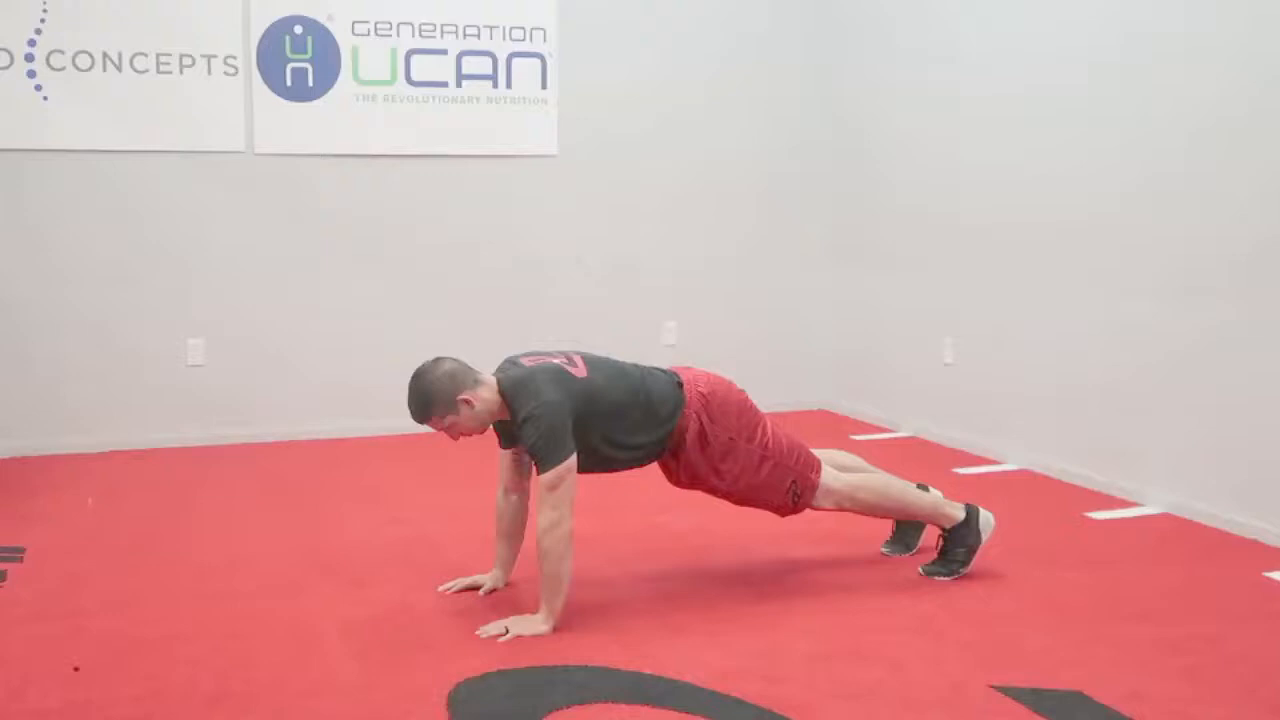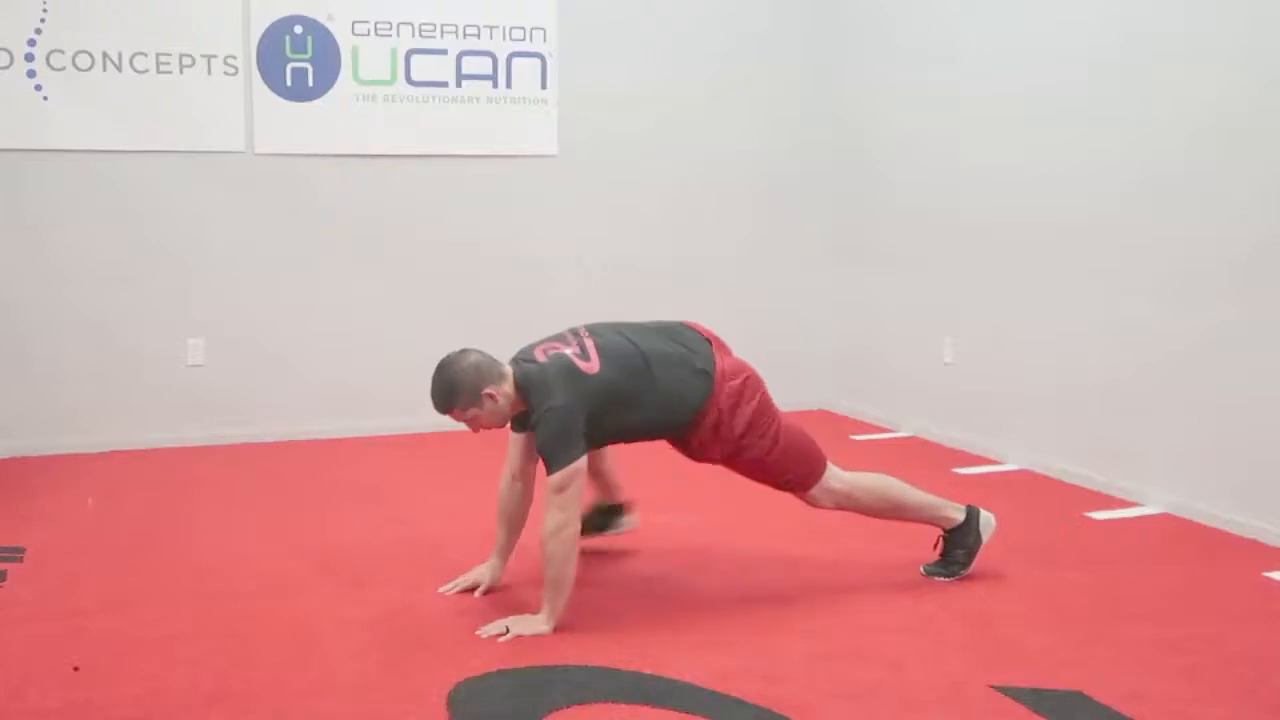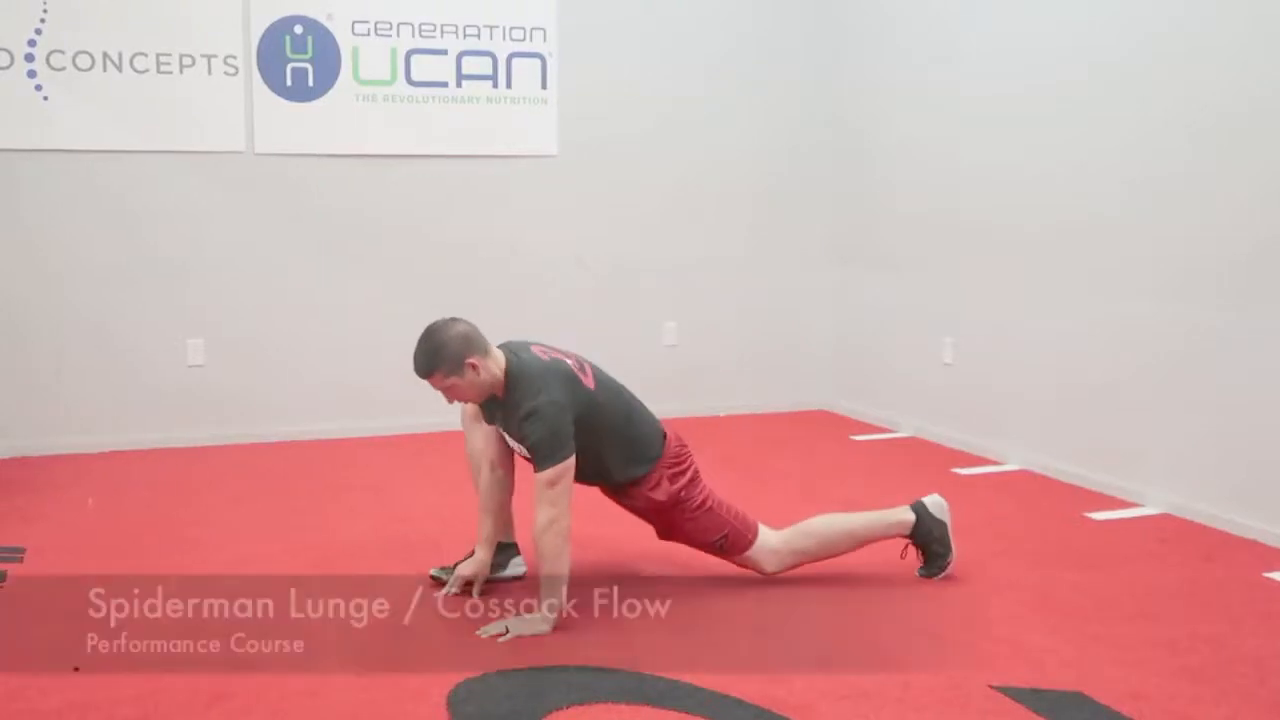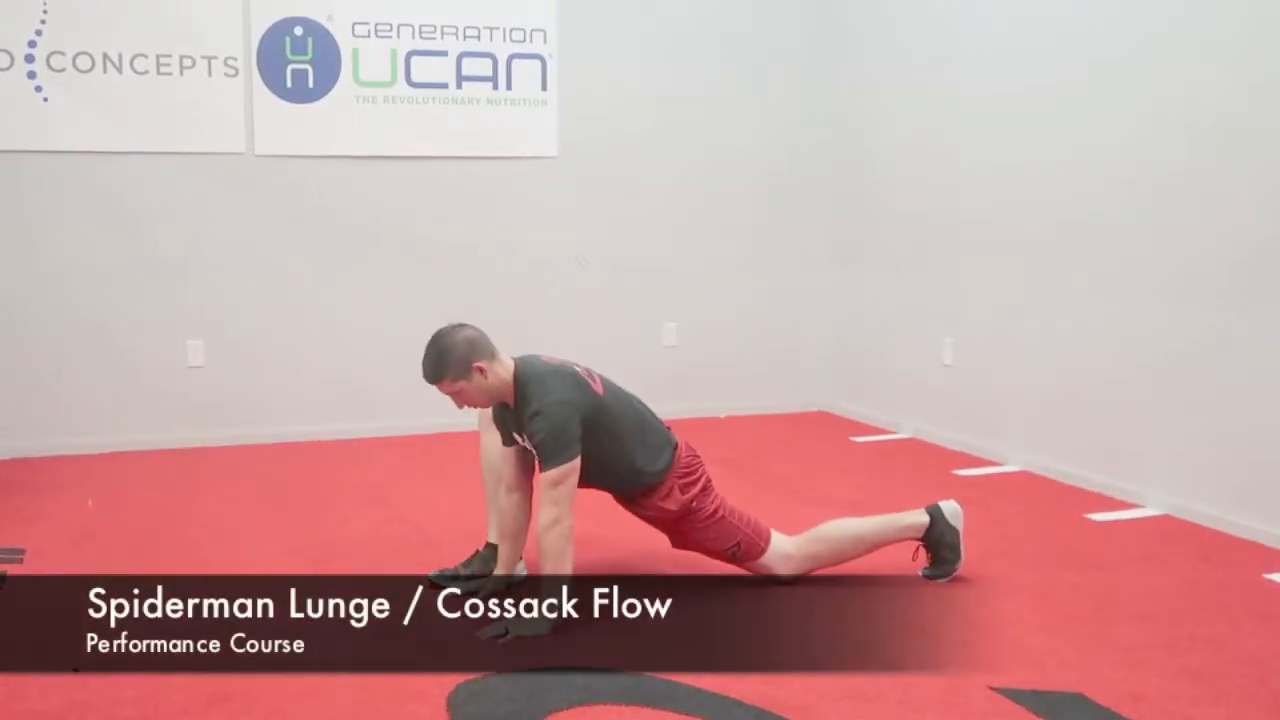
dt=0.5s
person 1, frame 1
left shoulder: (540, 408)
right shoulder: (505, 391)
left elbow: (555, 519)
right elbow: (512, 490)
left wrist: (546, 617)
right wrist: (499, 572)
left hip: (701, 420)
right hip: (679, 416)
left knee: (823, 490)
right knee: (803, 465)
left ankle: (960, 519)
right ankle: (917, 496)
person 1, frame 2
left shoulder: (554, 405)
right shoulder: (522, 376)
left elbow: (560, 518)
right elbow: (517, 476)
left wrist: (547, 617)
right wrist: (495, 563)
left hip: (720, 400)
right hip: (691, 349)
left knee: (826, 491)
left ankle: (960, 520)
right ankle: (613, 507)
person 1, frame 3
left shoulder: (542, 402)
right shoulder: (498, 368)
left elbow: (553, 517)
right elbow: (496, 466)
left wrist: (544, 615)
right wrist: (485, 552)
left hip: (654, 477)
right hip: (616, 458)
left knee: (773, 554)
right knee: (479, 424)
left ankle: (916, 518)
right ankle: (502, 555)
person 1, frame 4
left shoulder: (549, 406)
right shoulder: (510, 388)
left elbow: (555, 519)
right elbow: (514, 488)
right wrist: (501, 574)
left hip: (665, 485)
right hip: (628, 467)
left knee: (789, 559)
right knee: (489, 435)
left ankle: (930, 521)
right ankle: (491, 557)
